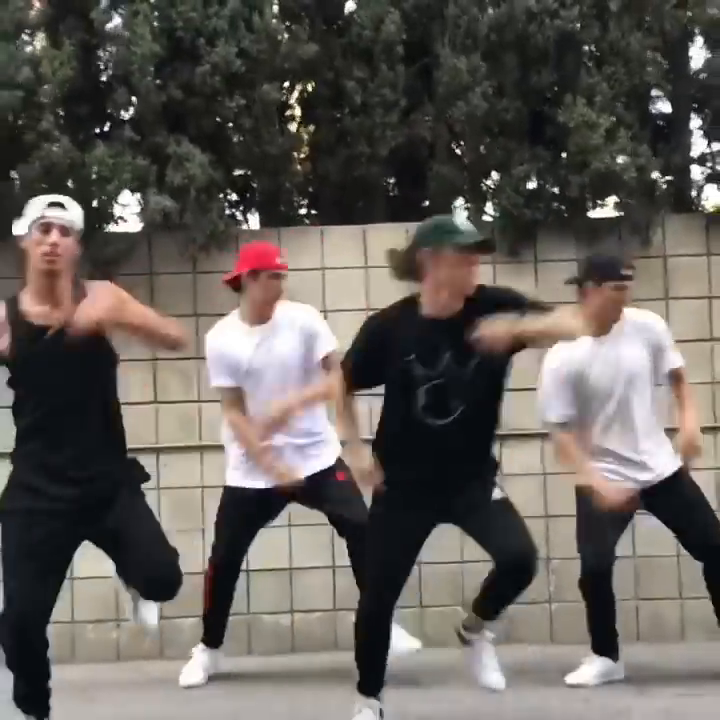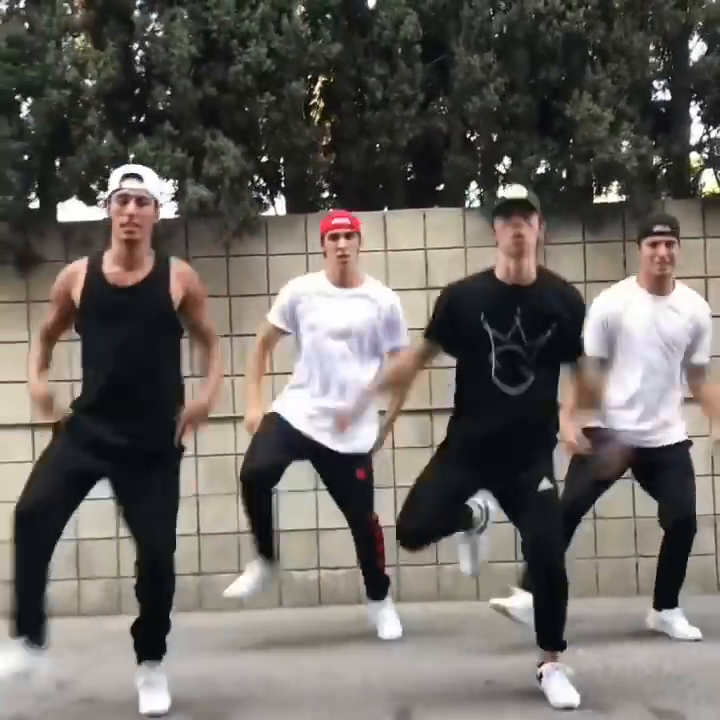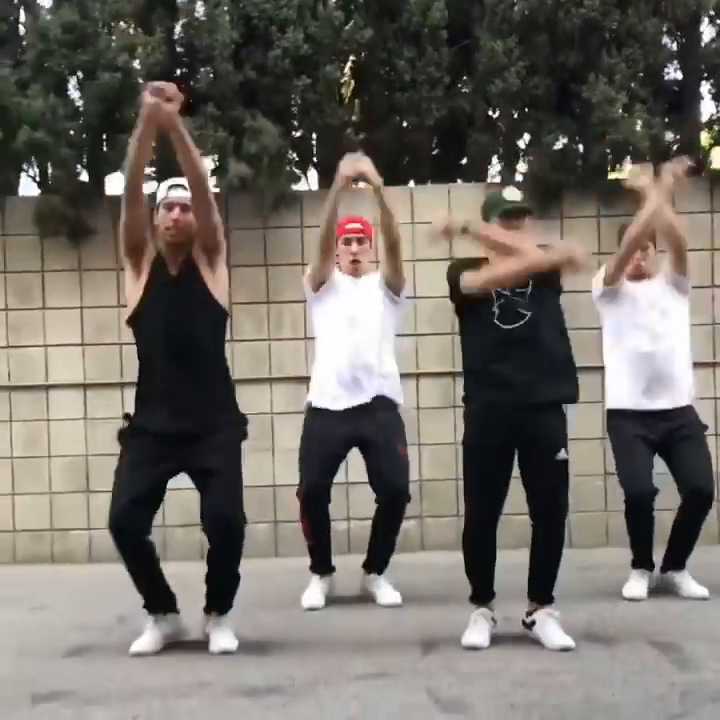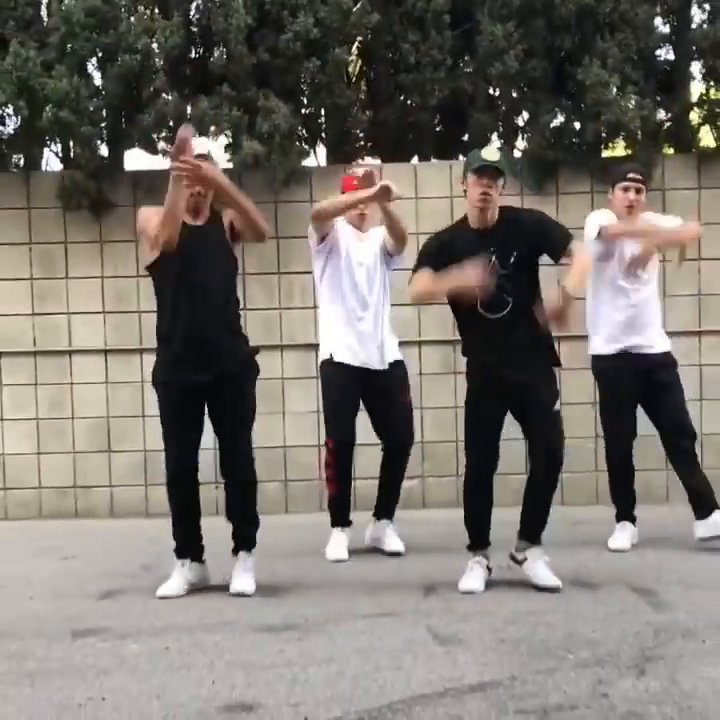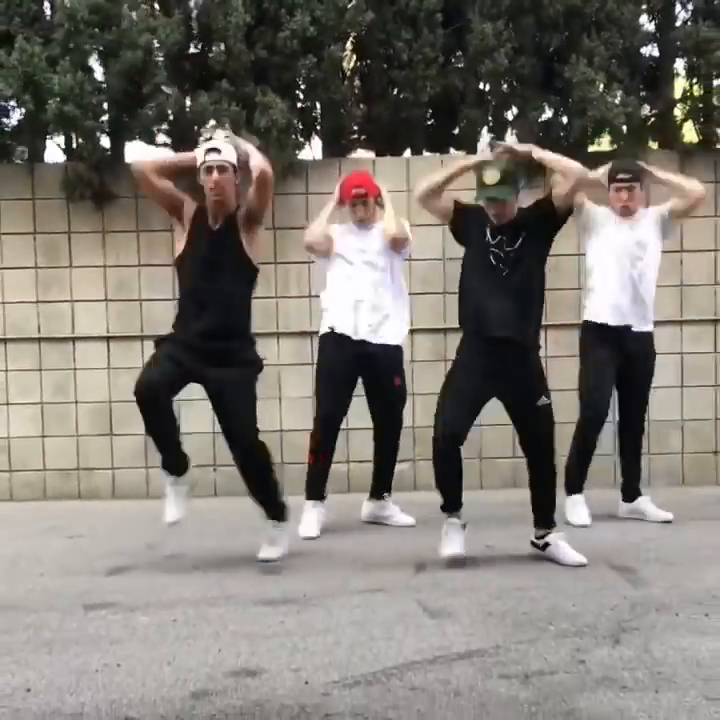
dt=0.4s
person 1, frame 1
left shoulder: (102, 296)
left elbow: (173, 336)
left wrist: (104, 318)
left hip: (107, 480)
left knee: (163, 578)
left ankle: (146, 586)
person 1, frame 2
left shoulder: (179, 277)
right shoulder: (77, 275)
left elbow: (211, 339)
right elbow: (49, 329)
left wrist: (208, 387)
left hip: (152, 442)
right hip: (86, 430)
left knee: (157, 554)
left ankle: (151, 665)
person 1, frame 3
left shoulder: (212, 255)
right shoulder: (138, 260)
left elbow: (201, 187)
right elbow: (131, 192)
left wrist: (174, 125)
right wrist: (148, 123)
left hip: (214, 421)
right hip: (151, 423)
left knee: (226, 519)
right knee: (125, 519)
left ankle: (219, 615)
right ankle: (161, 614)
person 1, frame 4
left shoulder: (229, 222)
right shoulder: (153, 217)
left elbow: (261, 229)
right elbow: (164, 239)
left wrist: (216, 174)
right wrist: (183, 170)
left hip: (230, 361)
right hip: (177, 363)
left knee: (238, 460)
right knee: (180, 465)
left ankle: (243, 555)
right ankle: (189, 561)
person 1, frame 5
left shoulder: (247, 220)
right shoulder: (186, 212)
left elbow: (266, 175)
right elbow: (142, 168)
left wrist: (241, 146)
right wrist: (189, 158)
left hip: (231, 349)
right hip: (184, 341)
left knee: (242, 436)
right knee: (149, 389)
left ankle: (278, 521)
right ankle: (176, 471)
person 2, frame 1
left shoulder: (494, 306)
right shoulder: (386, 327)
left elbow: (570, 323)
right elbow: (345, 384)
left wrist: (517, 330)
right wrist: (357, 449)
left hip: (469, 475)
right hip: (402, 482)
left knee: (520, 560)
right knee: (378, 596)
left ankle: (477, 628)
person 2, frame 2
left shoulder: (563, 298)
right shoulder: (461, 295)
left elbow: (578, 370)
right elbow: (422, 355)
right wrist: (364, 400)
left hip: (527, 453)
right hip: (467, 443)
left knee: (548, 559)
right knee: (412, 534)
left ankle: (551, 663)
right ankle: (463, 517)
person 2, frame 3
left shoulder: (545, 264)
right shoulder: (465, 273)
left elbow: (559, 257)
right elbow: (479, 282)
left wrist: (471, 231)
right wrist: (537, 259)
left hip: (544, 408)
right hip: (487, 410)
left knee: (550, 514)
right knee: (480, 516)
left ankle: (540, 609)
right ankle: (482, 609)
person 2, frame 4
left shoulder: (528, 225)
right shoulder: (445, 242)
left elbow: (576, 253)
right elbow: (419, 290)
left wrist: (566, 294)
right wrist: (457, 281)
left hip: (535, 364)
right hip: (486, 369)
left knee: (548, 457)
right knee: (482, 463)
left ankle: (527, 547)
right ankle: (478, 556)
person 2, frame 5
left shoulder: (537, 220)
right shoulder: (472, 220)
left elbow: (576, 175)
right elbow: (424, 195)
left wrist: (528, 151)
right wrist: (469, 162)
left hip: (522, 352)
right hip: (476, 350)
left knee: (540, 447)
right knee: (446, 434)
left ankle: (545, 534)
right ankle: (452, 519)
person 3, frame 1
left shoulder: (302, 320)
right shoulder: (220, 338)
left elbow: (337, 377)
right elbow: (234, 414)
left wrist: (292, 404)
right wrist: (265, 457)
left hip: (316, 457)
right hip: (252, 468)
left knee: (361, 529)
right knee: (224, 558)
right ankle: (210, 647)
person 3, frame 2
left shoulder: (384, 302)
right shoulder: (301, 292)
right elbow: (264, 345)
left wrist: (388, 421)
right wrist: (253, 401)
left hip: (350, 428)
right hip: (293, 415)
left knee: (360, 517)
right knee: (255, 475)
left ankle: (380, 599)
right ankle: (263, 559)
person 3, frame 3
left shoulder: (387, 286)
right shoulder: (323, 283)
left elbow: (393, 243)
right elbow: (323, 240)
left wrist: (377, 184)
right wrist: (338, 186)
left hip: (379, 403)
right hip: (326, 403)
left knee: (395, 490)
right knee: (311, 492)
left ankle: (376, 571)
right ankle: (320, 572)
person 3, frame 4
left shoulder: (381, 240)
right shoulder: (328, 233)
left elbow: (400, 236)
right elbow: (318, 211)
left wrist: (382, 196)
right wrist: (366, 189)
left hip: (384, 355)
right hip: (340, 355)
left knee: (401, 437)
right knee: (339, 441)
left ankle: (381, 524)
right ankle: (340, 527)
person 3, frame 5
left shoulder: (391, 229)
right shoulder: (334, 232)
left elbow: (398, 237)
right elbow: (312, 242)
left wrist: (386, 202)
right wrist: (331, 210)
left hip: (384, 337)
right hip: (340, 333)
left knee: (389, 421)
right knee: (327, 416)
left ankle: (379, 499)
right ankle: (313, 503)
person 4, frame 1
left shoulder: (645, 326)
right shoulder: (564, 359)
left elbow: (677, 376)
right elbow: (561, 435)
right wrist: (598, 482)
left hip: (661, 469)
right hip: (603, 478)
right knee: (594, 568)
right ankle: (604, 657)
person 4, frame 2
right shoulder: (611, 302)
right elbow: (587, 367)
left hip: (666, 436)
right hip: (608, 428)
left knee: (682, 520)
right knee: (569, 507)
left ankle: (666, 609)
right ankle: (530, 593)
person 4, frame 3
left shoulder: (674, 284)
right shoulder: (608, 287)
left elbow: (678, 242)
right elbow: (624, 253)
left wrist: (659, 195)
right wrist: (652, 200)
left hip: (679, 410)
right hip: (628, 412)
left knee: (701, 492)
right knee: (639, 492)
left ankle: (674, 568)
right ankle: (641, 567)
person 4, frame 4
left shoulder: (655, 224)
right shoulder: (598, 224)
right elbow: (620, 230)
left wrist: (655, 244)
left hip: (654, 349)
right hip: (612, 351)
left knee: (679, 432)
right knee: (619, 439)
right ankle: (625, 521)
person 4, frame 5
left shoulder: (656, 218)
right shoulder: (594, 216)
left elbow: (697, 194)
left wrist: (654, 172)
right wrist: (602, 174)
left hip: (640, 331)
right hip: (601, 328)
left knee: (633, 417)
right knee: (594, 411)
left ankle: (632, 498)
right ankle: (573, 493)
